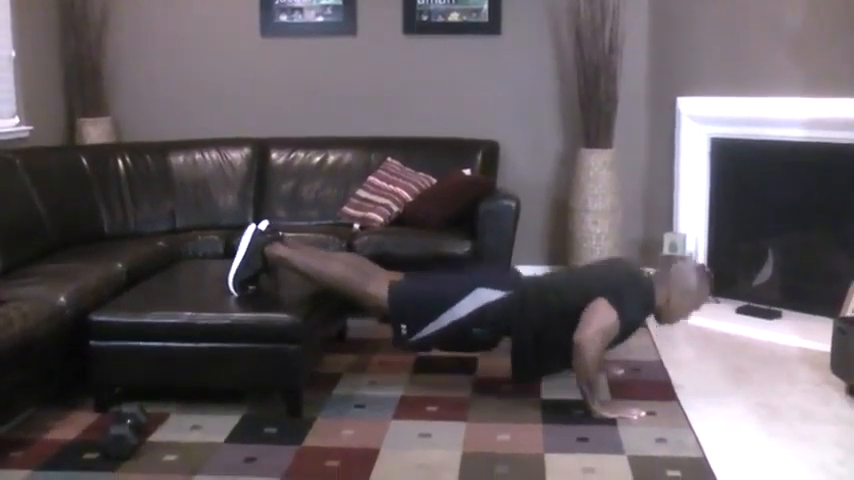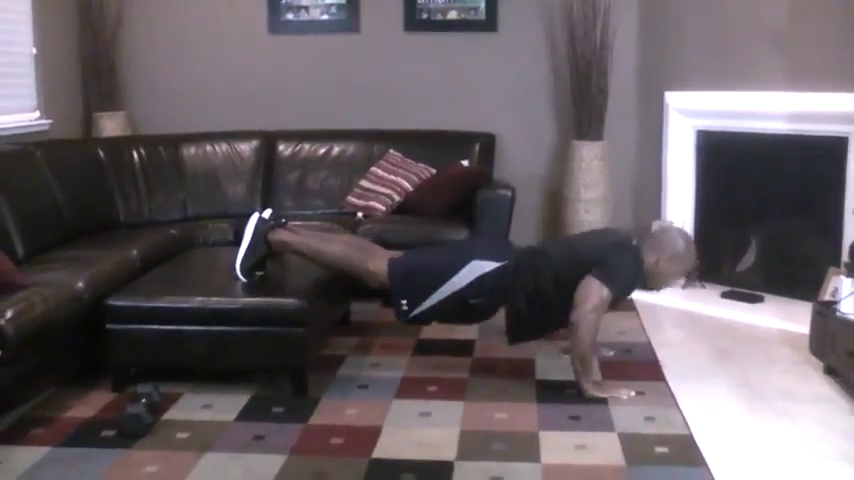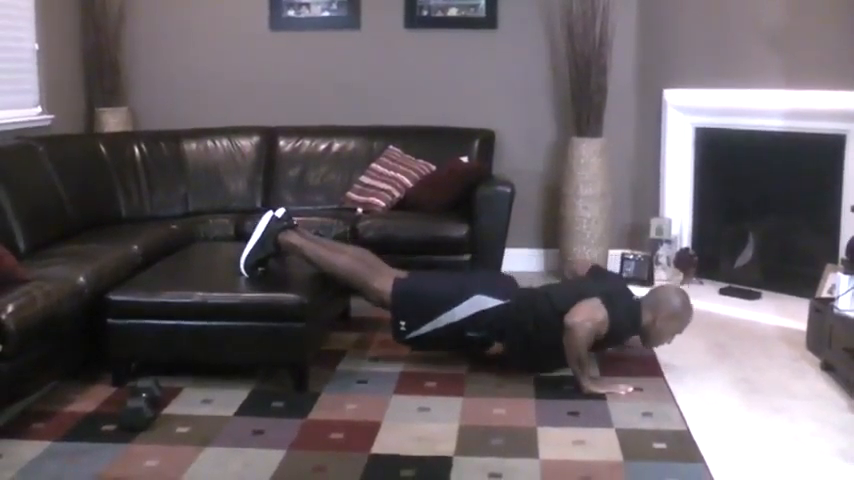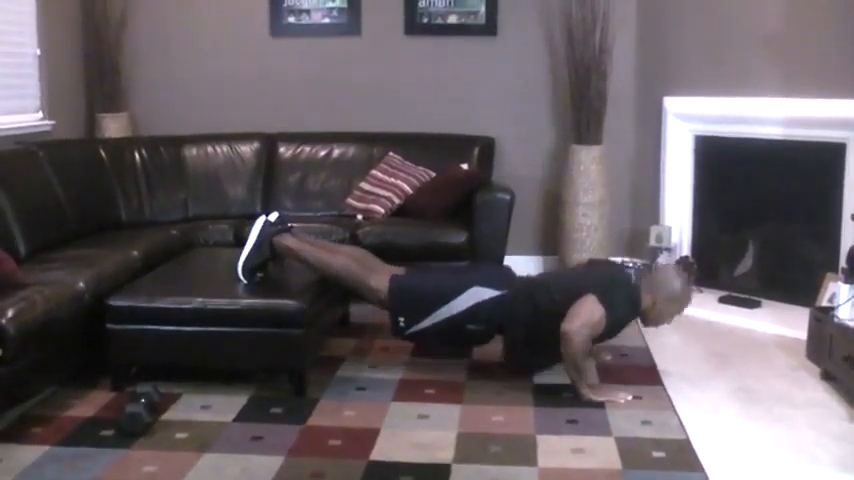
dt=0.5s
person 1, frame 1
left shoulder: (629, 275)
right shoulder: (632, 297)
right elbow: (585, 340)
left wrist: (593, 363)
right wrist: (597, 403)
left hip: (497, 292)
right hip: (491, 306)
left knee: (383, 283)
right knee: (377, 293)
left ankle: (273, 243)
right ankle: (268, 250)
person 1, frame 2
left shoulder: (619, 246)
right shoulder: (624, 264)
right elbow: (584, 315)
left wrist: (584, 345)
right wrist: (590, 382)
left hip: (494, 263)
right hip: (488, 277)
left knee: (382, 259)
right knee: (377, 270)
left ankle: (276, 228)
right ankle: (272, 236)
person 1, frame 3
left shoulder: (618, 292)
right shoulder: (623, 315)
left elbow: (579, 267)
right elbow: (577, 323)
right wrist: (586, 379)
left hip: (497, 298)
right hip: (489, 314)
left knee: (388, 281)
right knee: (382, 288)
left ankle: (287, 230)
right ankle: (282, 237)
person 1, frame 4
left shoulder: (618, 278)
right shoulder: (621, 299)
right elbow: (573, 330)
right wrist: (586, 386)
left hip: (496, 289)
right hip: (488, 305)
left knee: (385, 276)
right knee: (379, 286)
left ankle: (284, 234)
right ankle: (278, 241)
